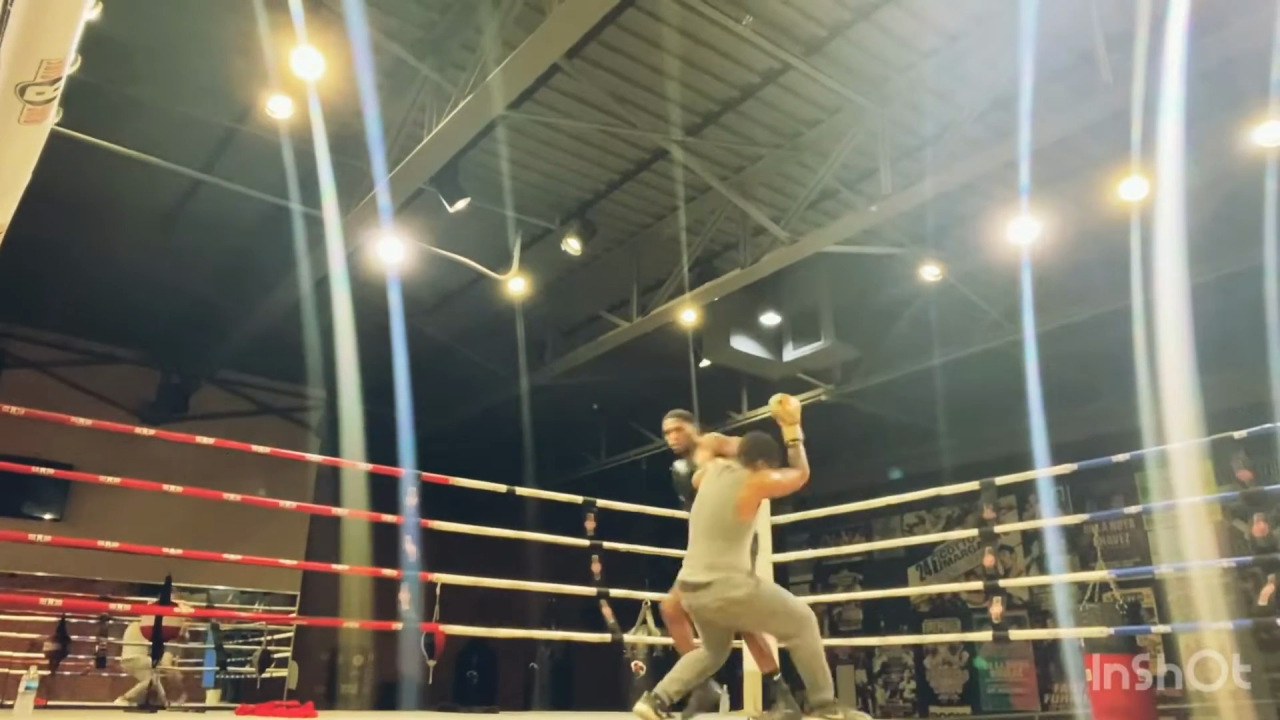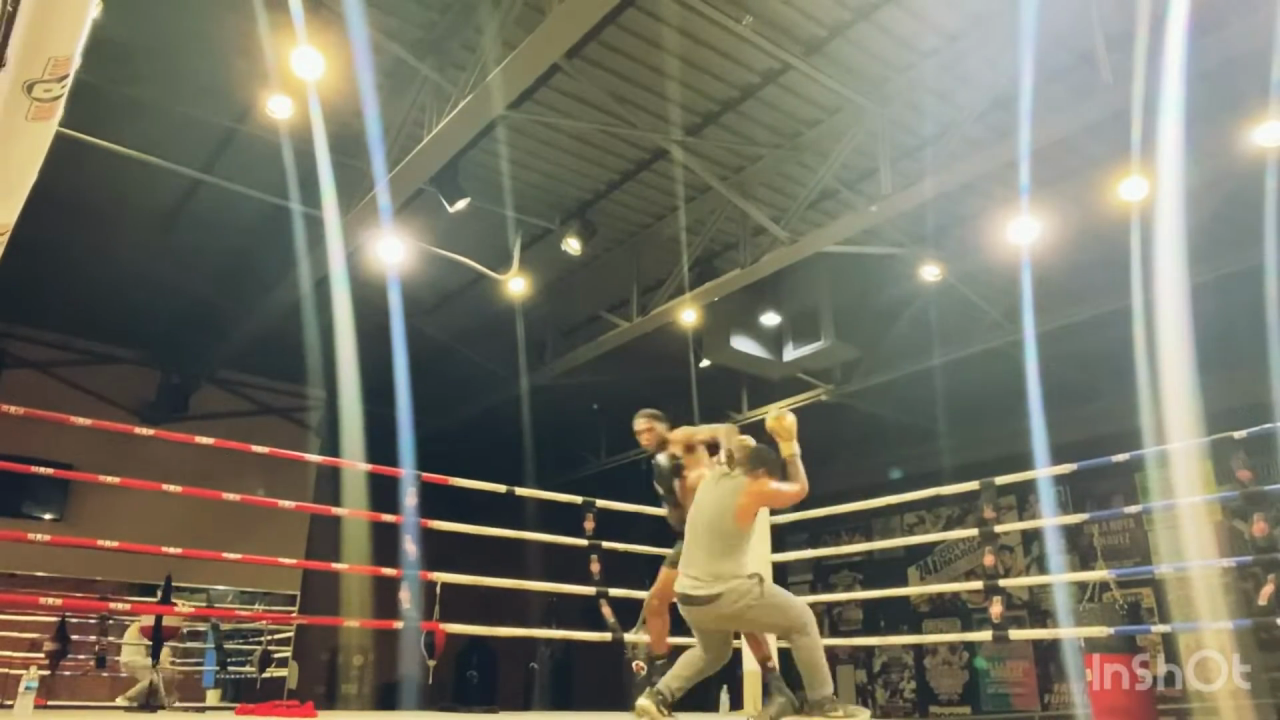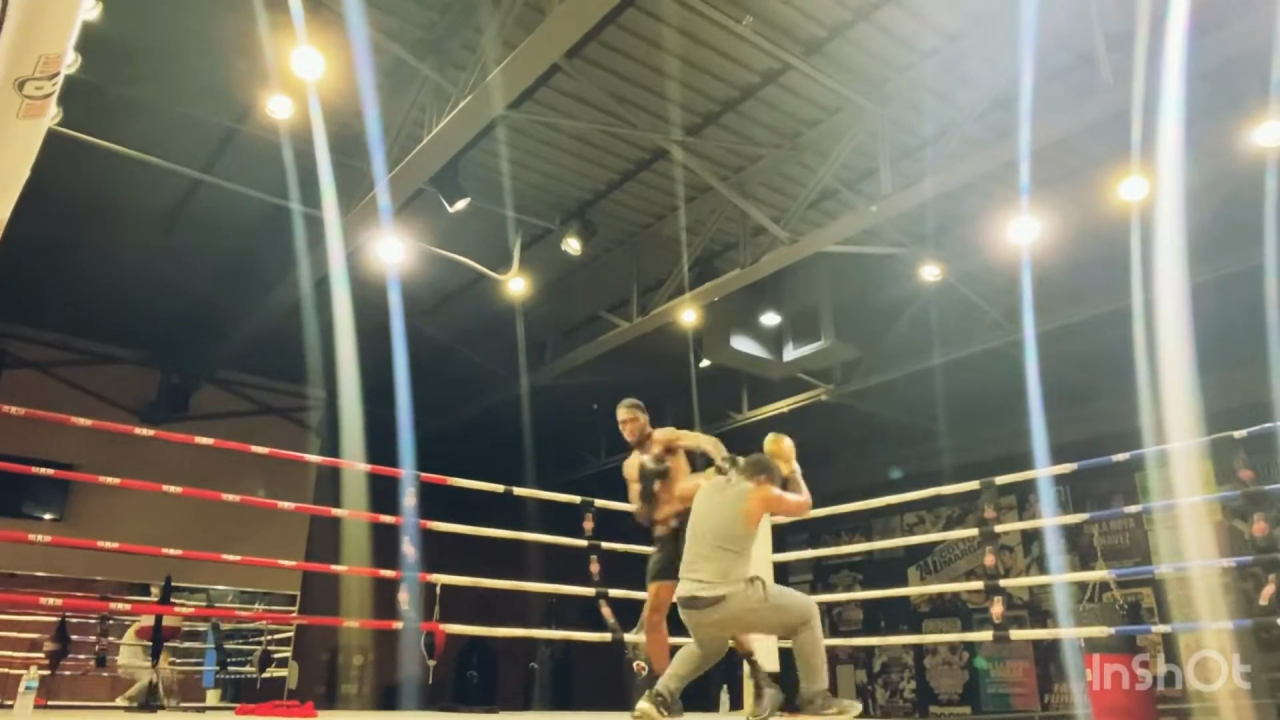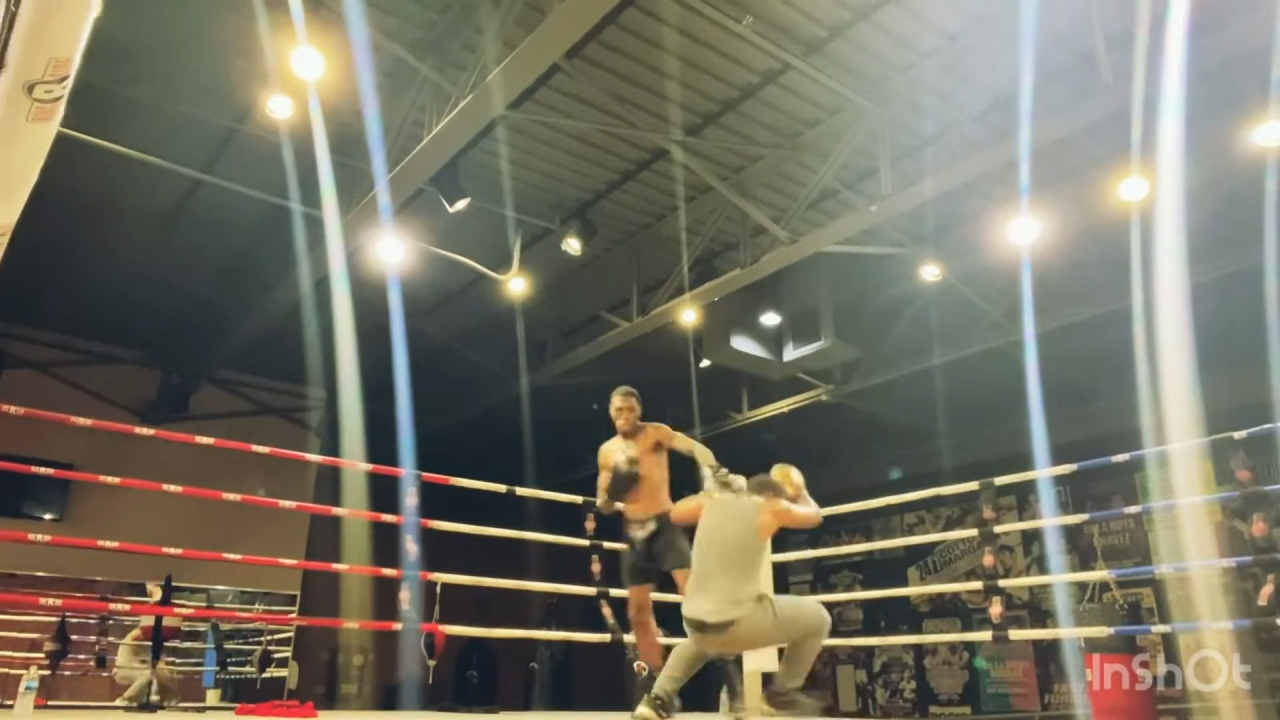
dt=0.1s
person 1, frame 1
left shoulder: (709, 444)
right shoulder: (689, 467)
right wrist: (687, 493)
right knee: (671, 608)
left ankle: (781, 694)
right ankle: (703, 687)
person 1, frame 2
left shoulder: (683, 439)
right shoulder: (660, 470)
left elbow: (726, 430)
left wrist: (728, 458)
right wrist: (667, 487)
right knee: (654, 603)
left ankle: (776, 686)
right ankle: (660, 684)
person 1, frame 3
left shoulder: (665, 438)
right shoulder: (630, 466)
left elbow: (708, 441)
right elbow: (643, 516)
left wrist: (722, 464)
right wrist: (646, 485)
left hip: (689, 523)
right hip: (663, 535)
right knee: (652, 617)
left ankle: (756, 674)
person 1, frame 4
left shoulder: (656, 433)
right shoulder: (606, 450)
left elbow: (698, 451)
right elbow: (603, 503)
left wrist: (713, 476)
right wrist: (613, 486)
left hip: (664, 526)
right hip: (633, 532)
right knee: (638, 615)
person 2, frame 1
left shoulder: (715, 470)
right shoulder: (757, 482)
right elbow: (800, 476)
right wrist: (792, 428)
left hip: (690, 590)
right hip: (727, 589)
left knee: (713, 651)
right knee: (804, 622)
person 2, frame 2
left shoulder: (711, 479)
right shoulder: (755, 489)
right elbow: (799, 491)
right wrist: (789, 444)
left hip: (689, 599)
right hip: (728, 595)
left knee: (714, 652)
right knee: (802, 620)
left ankle: (659, 695)
person 2, frame 3
left shoulder: (710, 487)
right shoulder: (761, 493)
left elbow: (685, 490)
right elbow: (803, 504)
right wrist: (790, 468)
left hip: (689, 603)
right hip: (727, 599)
left knee: (707, 648)
right knee: (806, 612)
left ankle: (657, 697)
right ankle: (816, 698)
person 2, frame 4
left shoulder: (713, 502)
right shoulder: (771, 508)
left elbow: (675, 513)
right elbow: (813, 516)
right wrist: (799, 491)
left hip: (696, 622)
right hip: (740, 622)
left knee: (698, 640)
right knee: (818, 620)
left ankle: (658, 699)
right ankle: (784, 692)
